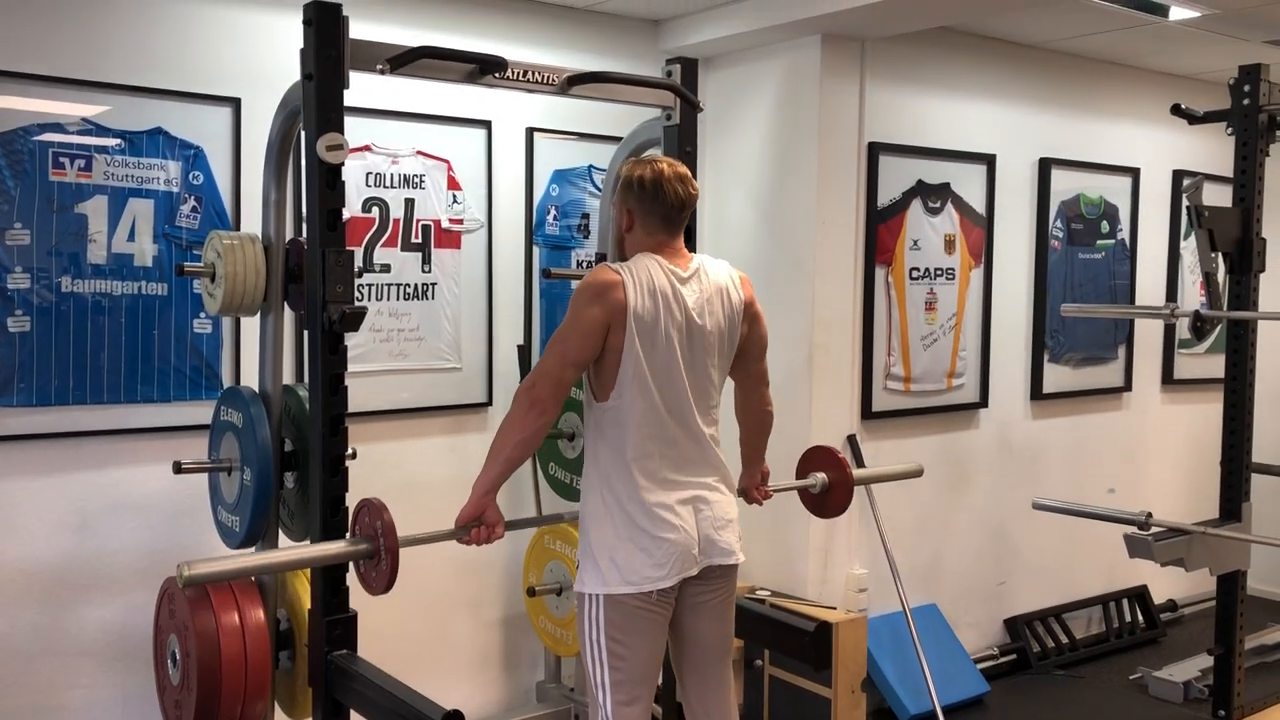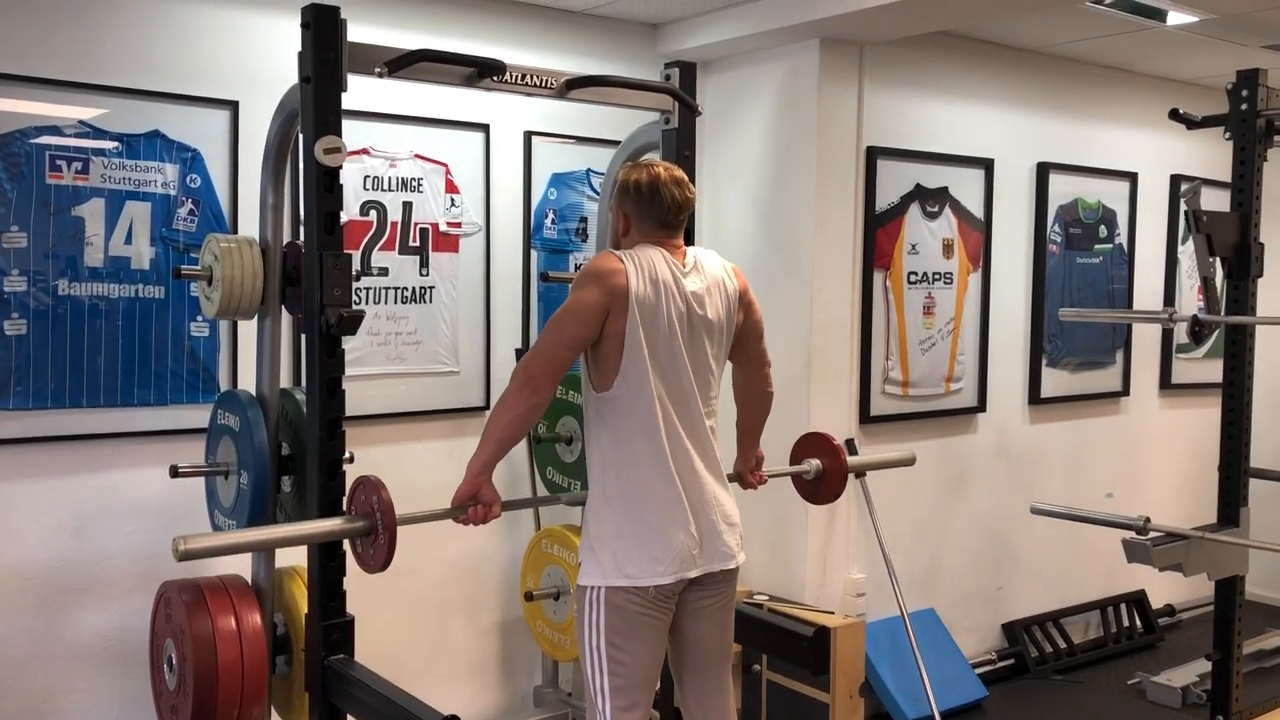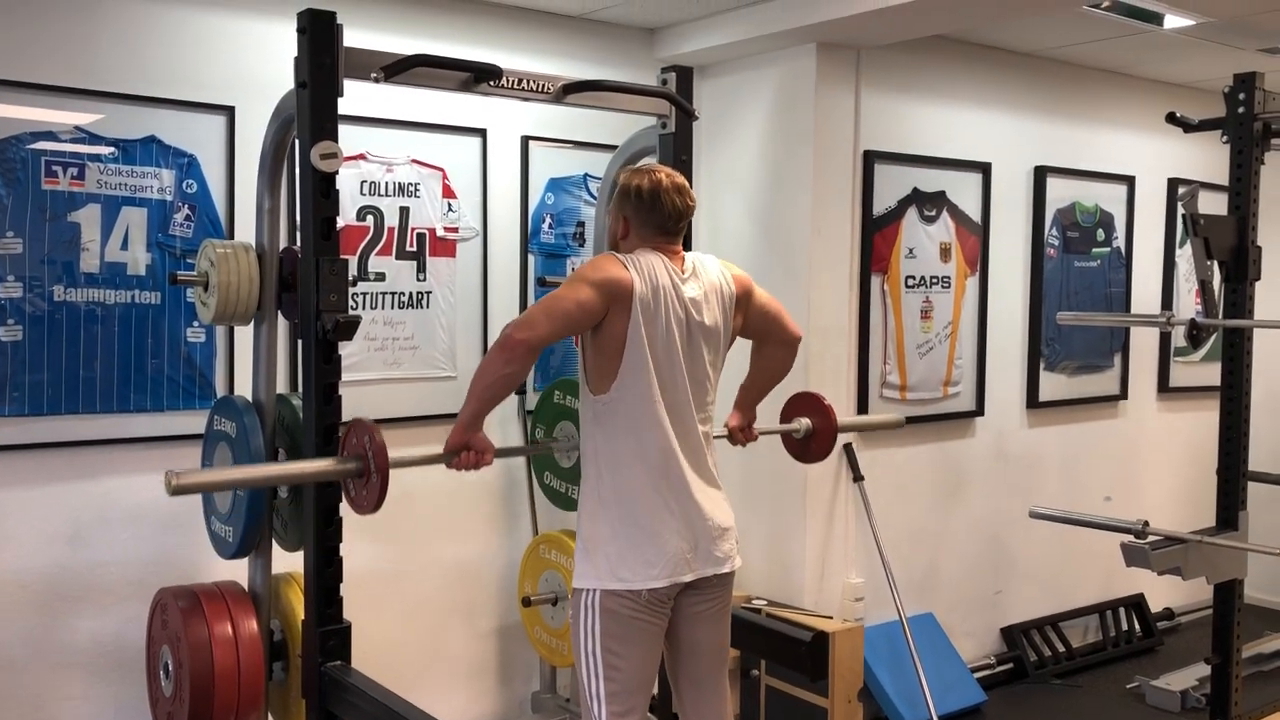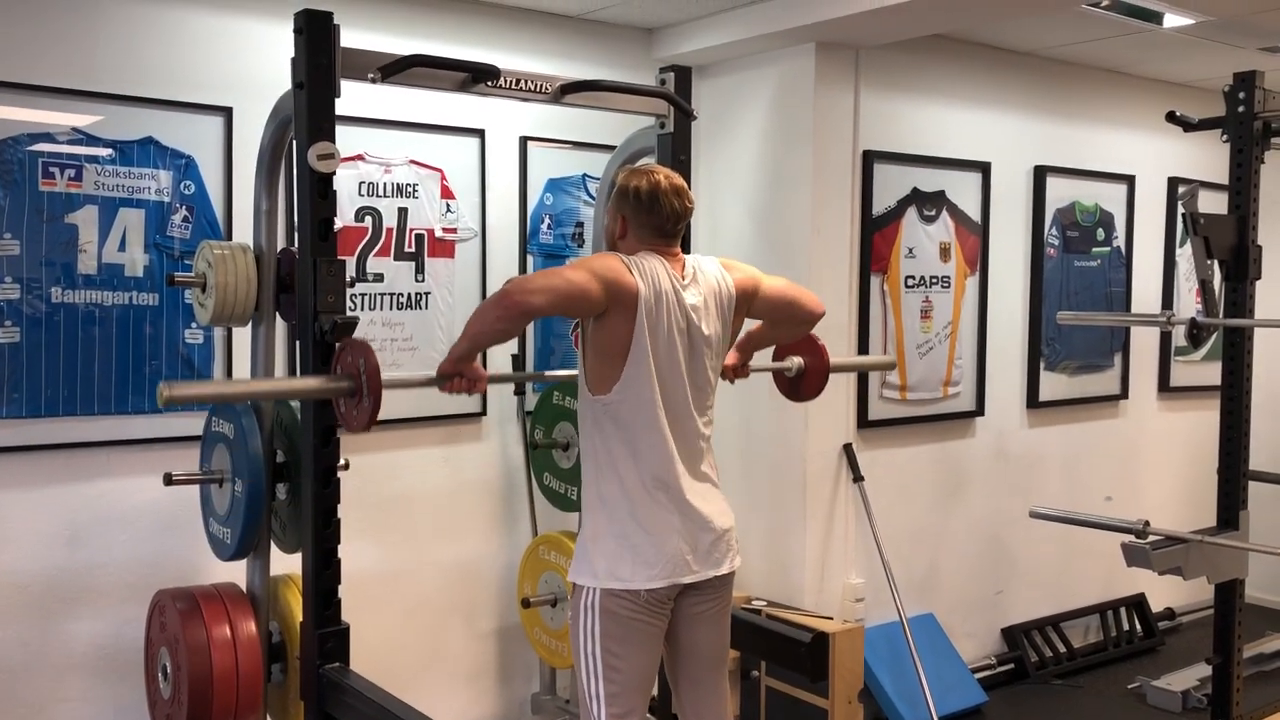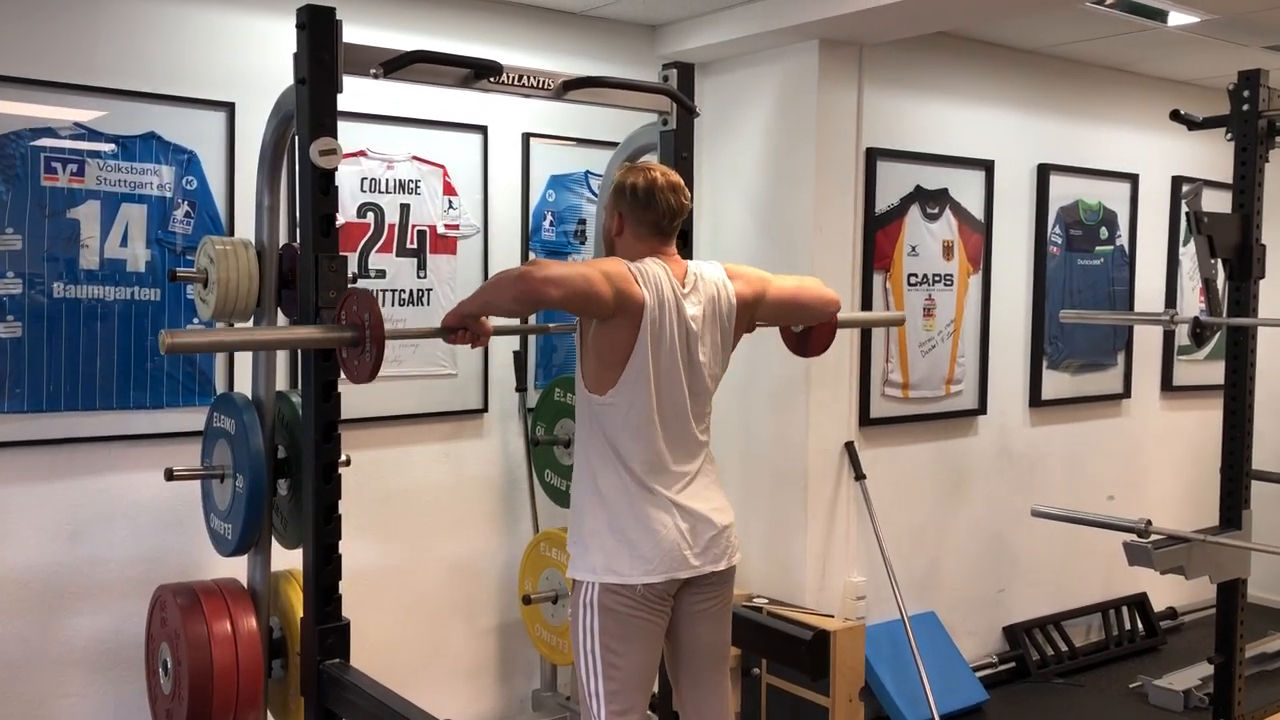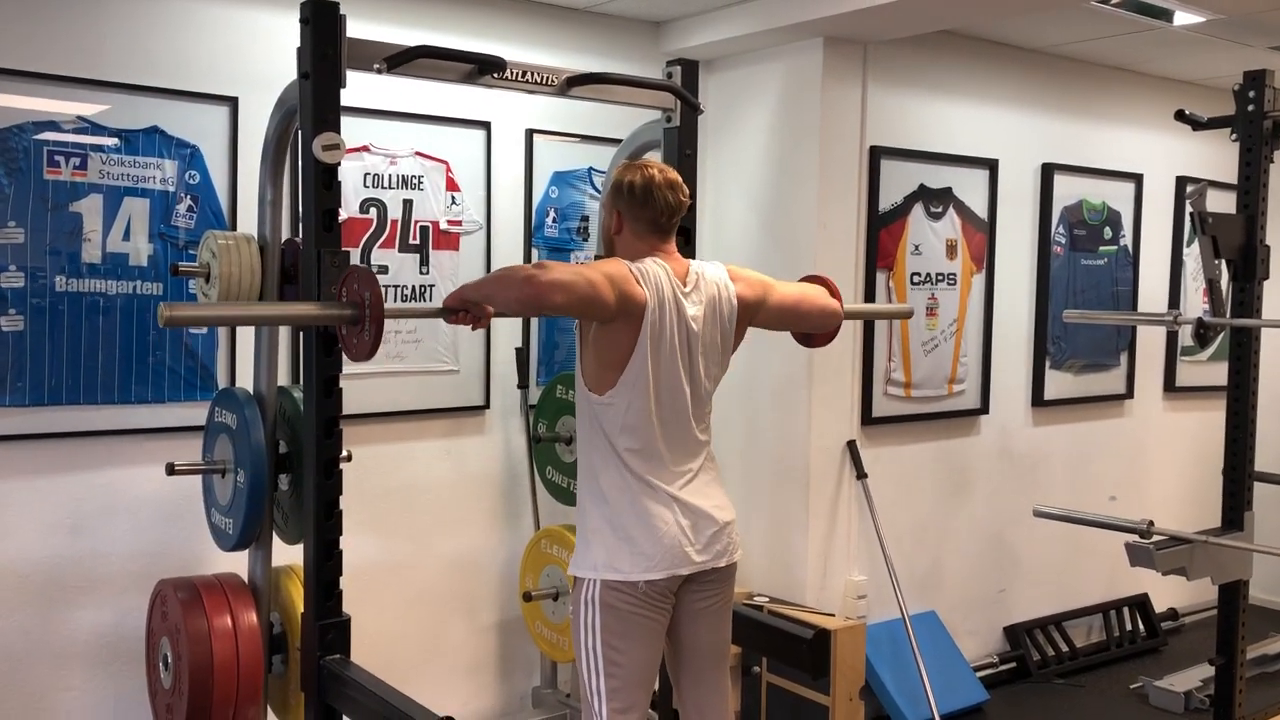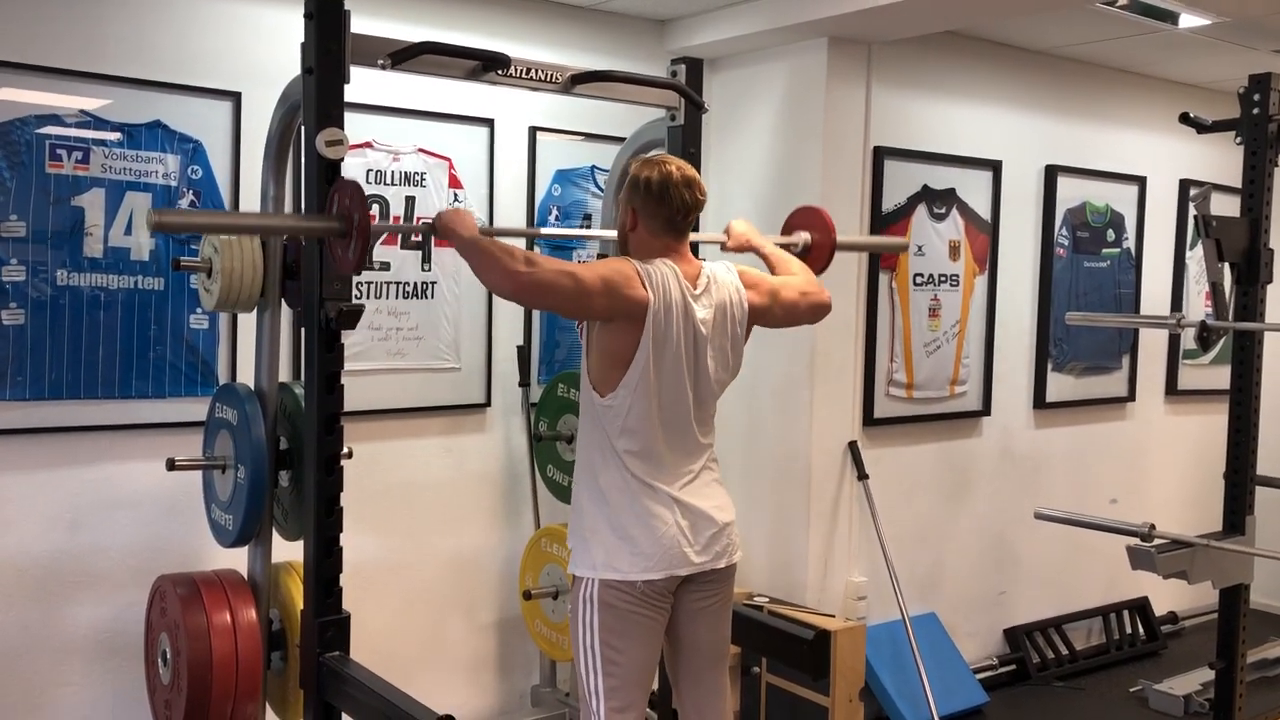
dt=0.4s
person 1, frame 1
left shoulder: (612, 289)
right shoulder: (733, 287)
left elbow: (540, 398)
right elbow: (756, 390)
left wrist: (483, 495)
right wrist: (754, 469)
left hip: (635, 543)
right hip: (713, 529)
person 1, frame 2
left shoulder: (614, 276)
right shoulder: (726, 279)
left elbow: (534, 379)
right elbow: (757, 371)
left wrist: (479, 473)
right wrist: (747, 451)
left hip: (635, 547)
right hip: (714, 534)
person 1, frame 3
left shoulder: (616, 278)
right shoulder: (725, 282)
left elbow: (518, 342)
right elbow: (786, 338)
left wrist: (470, 424)
left hip: (629, 553)
right hip: (710, 541)
person 1, frame 4
left shoulder: (618, 280)
right shoulder: (725, 280)
left elbow: (516, 299)
right elbow: (809, 308)
left wrist: (463, 355)
left hip: (629, 557)
right hip: (709, 542)
person 1, frame 5
left shoulder: (622, 283)
right shoulder: (728, 286)
left elbow: (533, 282)
right elbow: (825, 300)
left wrist: (469, 311)
left hip: (628, 554)
right hip: (709, 540)
person 1, frame 6
left shoulder: (622, 284)
right shoulder: (729, 287)
left elbow: (537, 286)
right elbow: (827, 311)
left wrist: (472, 295)
left hip: (630, 552)
right hip: (710, 538)
person 1, frame 7
left shoulder: (630, 288)
right shoulder: (737, 288)
left elbow: (520, 277)
right elbow: (814, 297)
left wrist: (462, 232)
right wrist: (761, 244)
left hip: (628, 553)
right hip: (711, 540)
